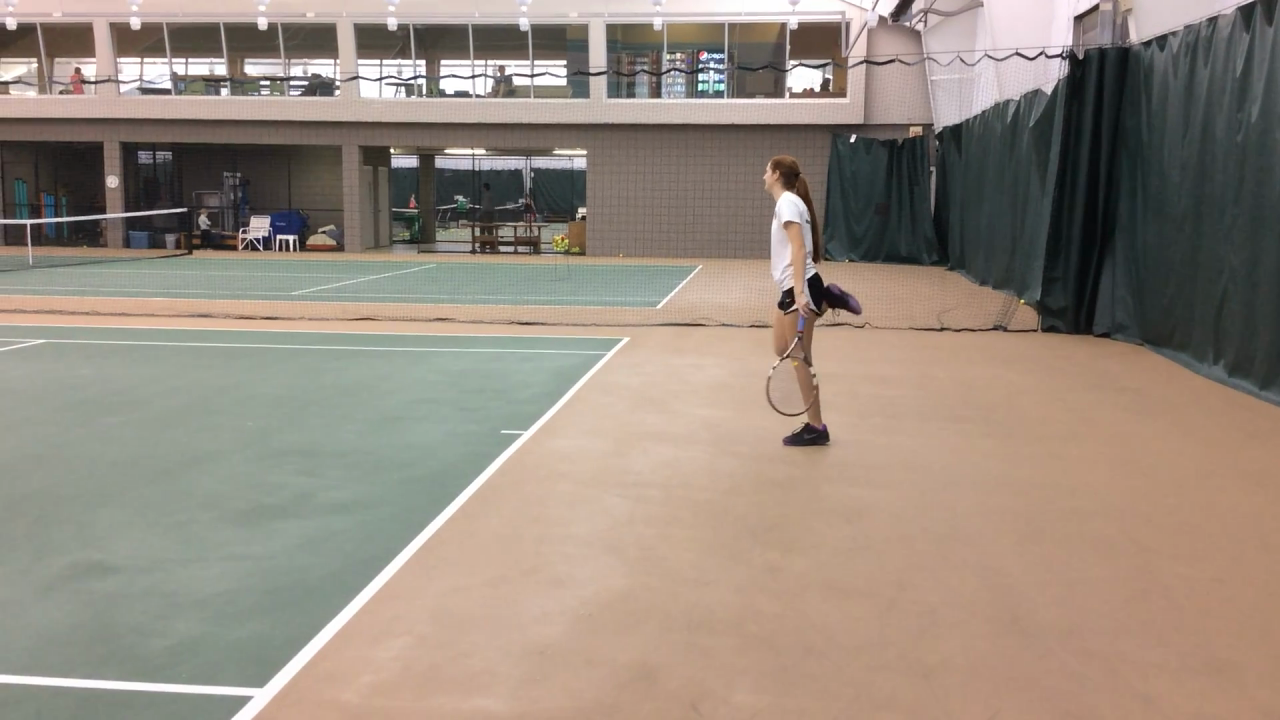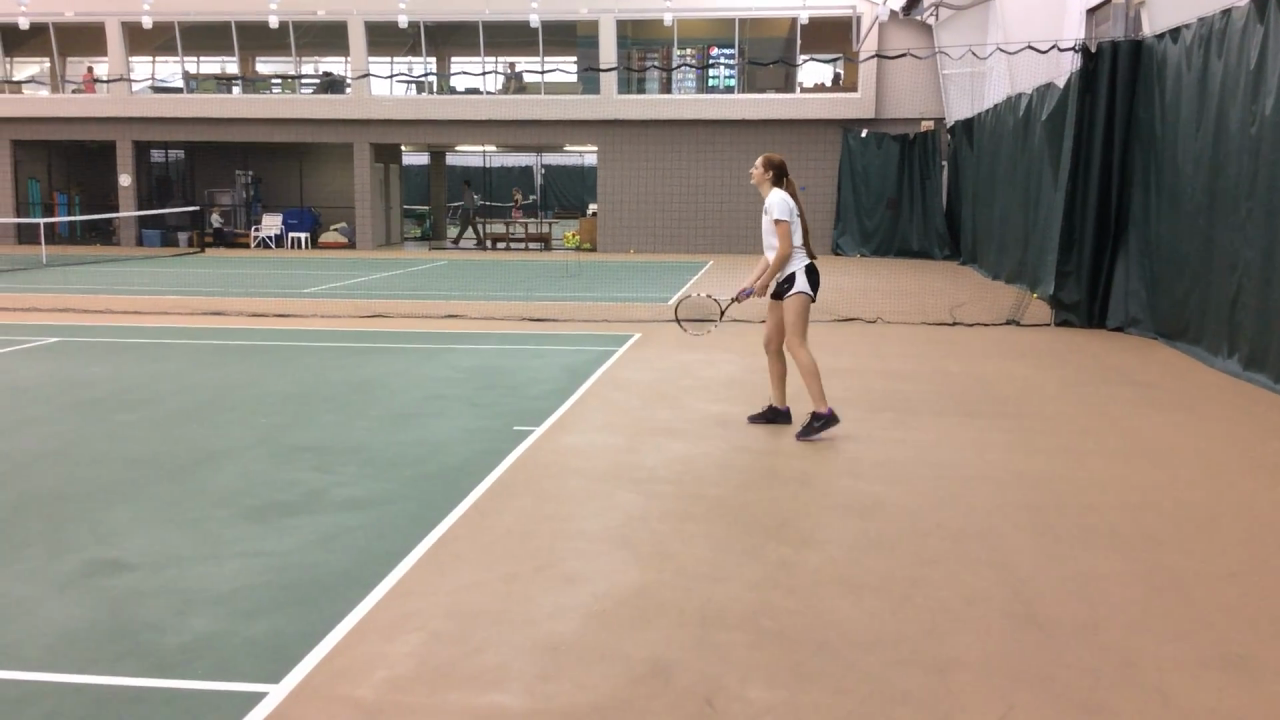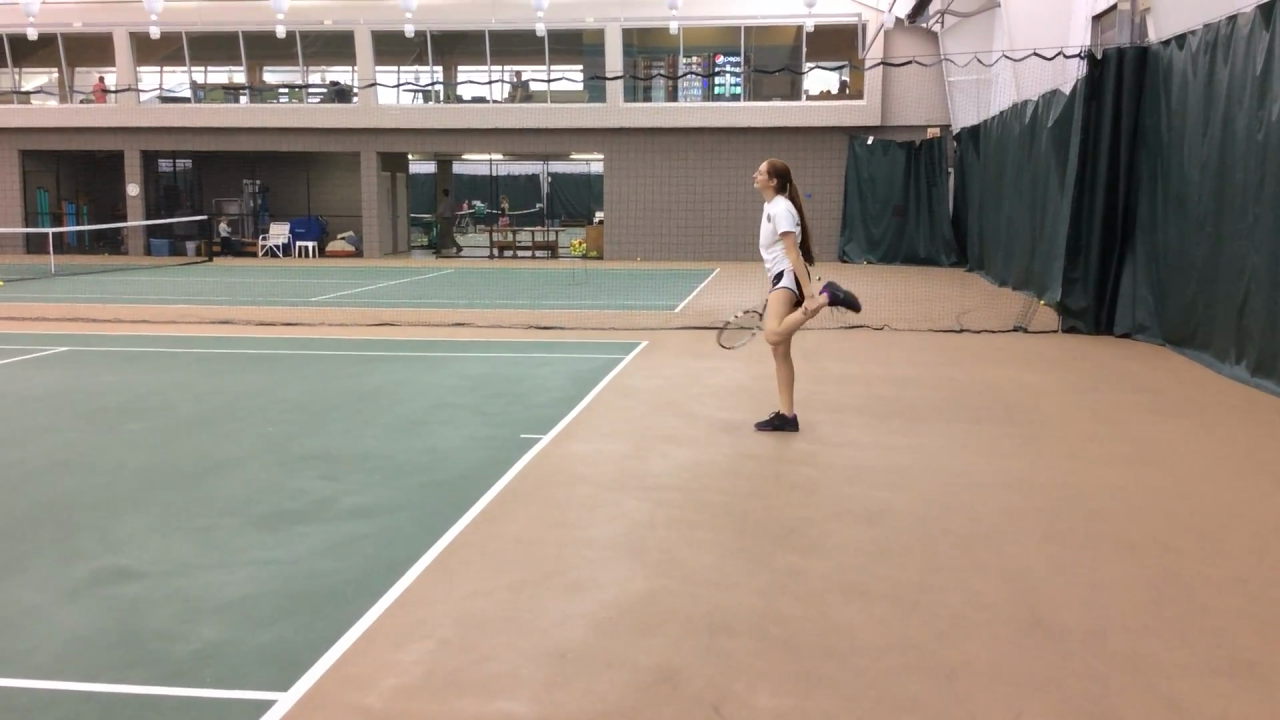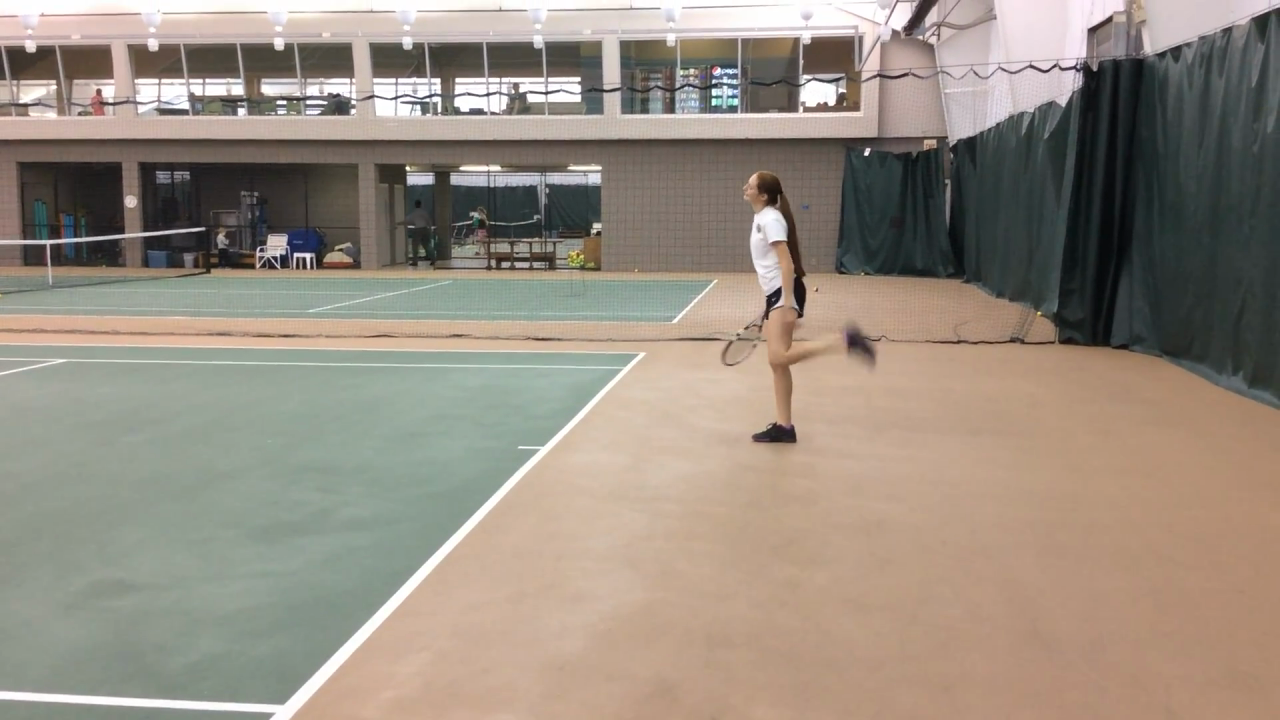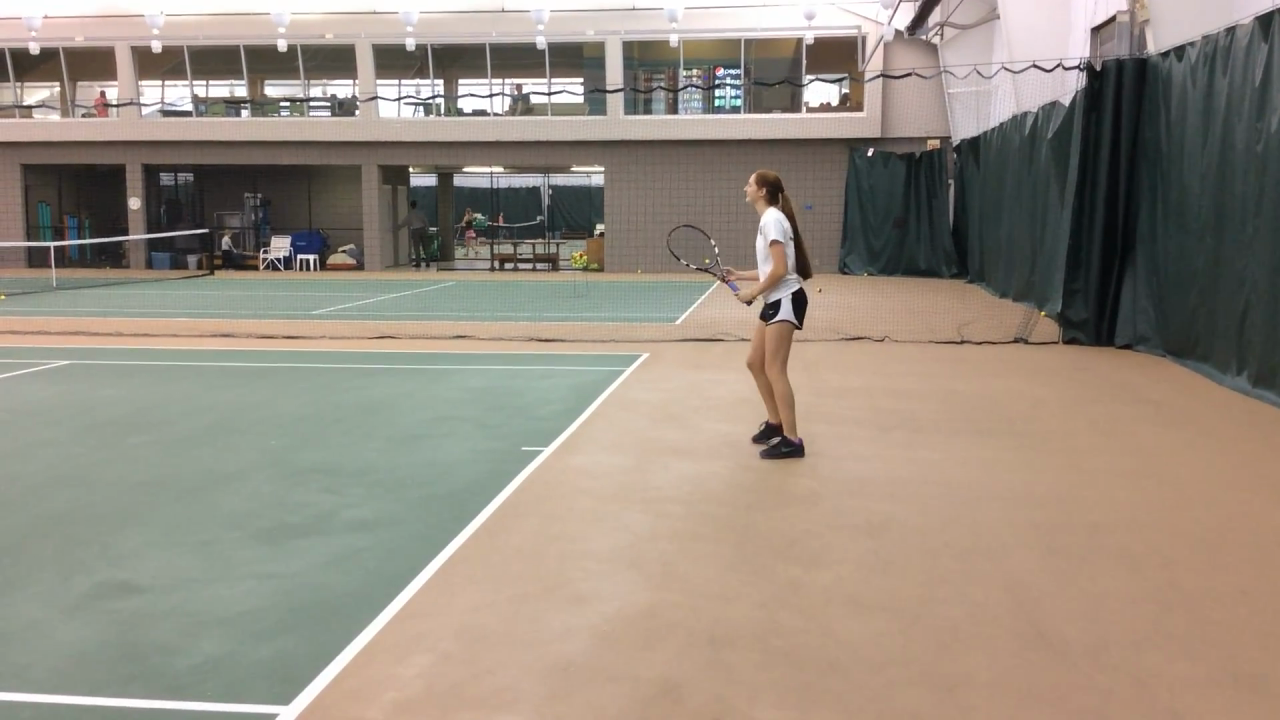
dt=0.7s
person 1, frame 1
left shoulder: (787, 202)
right shoulder: (789, 201)
left elbow: (799, 249)
left wrist: (799, 291)
left hip: (799, 288)
right hip: (792, 288)
right knee: (782, 350)
left ankle: (816, 428)
right ankle: (826, 300)
person 1, frame 2
left shoulder: (778, 199)
right shoulder: (770, 202)
left elbow: (785, 249)
left wrist: (762, 283)
right wrist: (749, 283)
left hip: (799, 276)
right hip: (786, 278)
left knee: (796, 347)
right knee: (771, 343)
left ankle: (822, 412)
right ankle: (779, 408)
person 1, frame 3
left shoulder: (781, 208)
right shoulder: (769, 206)
left elbow: (794, 255)
left wrist: (808, 294)
left hip: (790, 277)
right hip: (781, 278)
left knee: (774, 335)
right knee: (780, 350)
left ankle: (826, 297)
right ankle: (787, 415)
person 1, frame 4
left shoulder: (771, 219)
right shoulder: (761, 217)
left elbow: (787, 265)
left wrist: (785, 309)
left hip: (785, 293)
right hip: (775, 294)
left knee: (779, 356)
right knee: (777, 362)
left ankle: (846, 340)
right ankle: (783, 427)
person 1, frame 5
left shoulder: (772, 219)
right shoulder: (769, 219)
left elbow: (780, 270)
left wrist: (752, 293)
right wrist: (740, 275)
left hip: (785, 301)
right hip: (774, 302)
left knee: (774, 371)
right knee: (754, 362)
left ankle: (792, 440)
right ankle: (775, 422)
